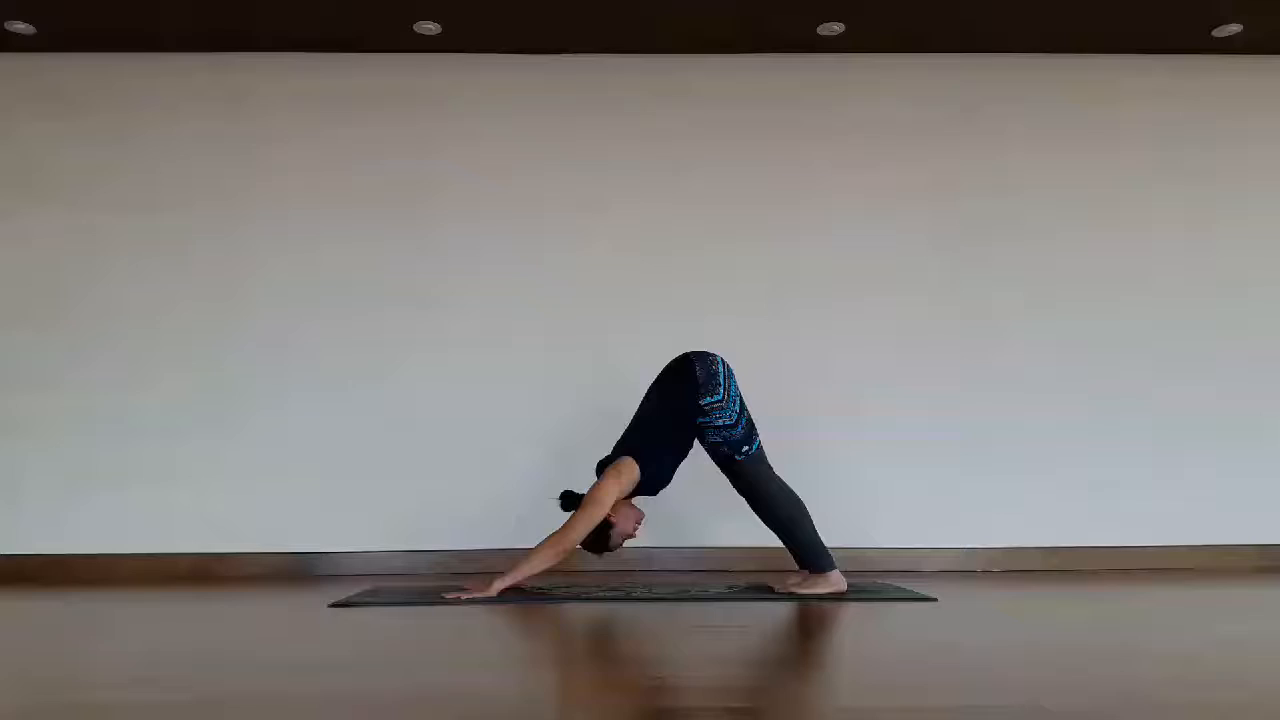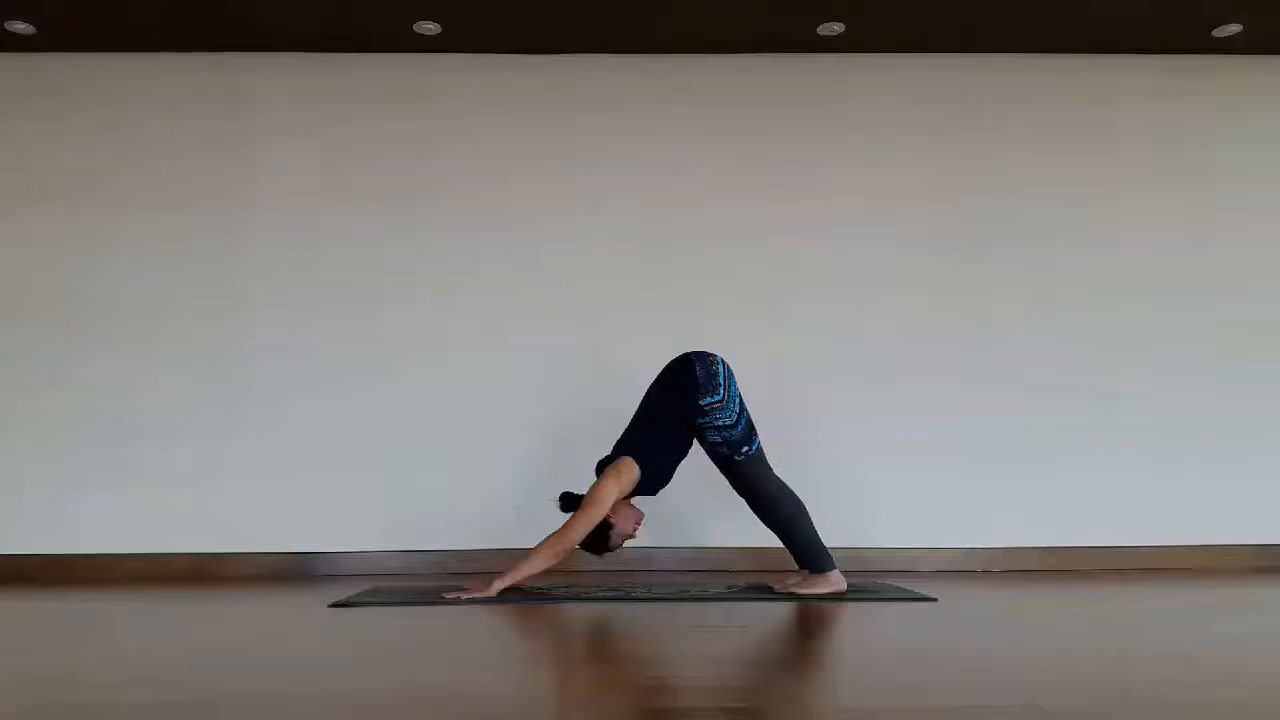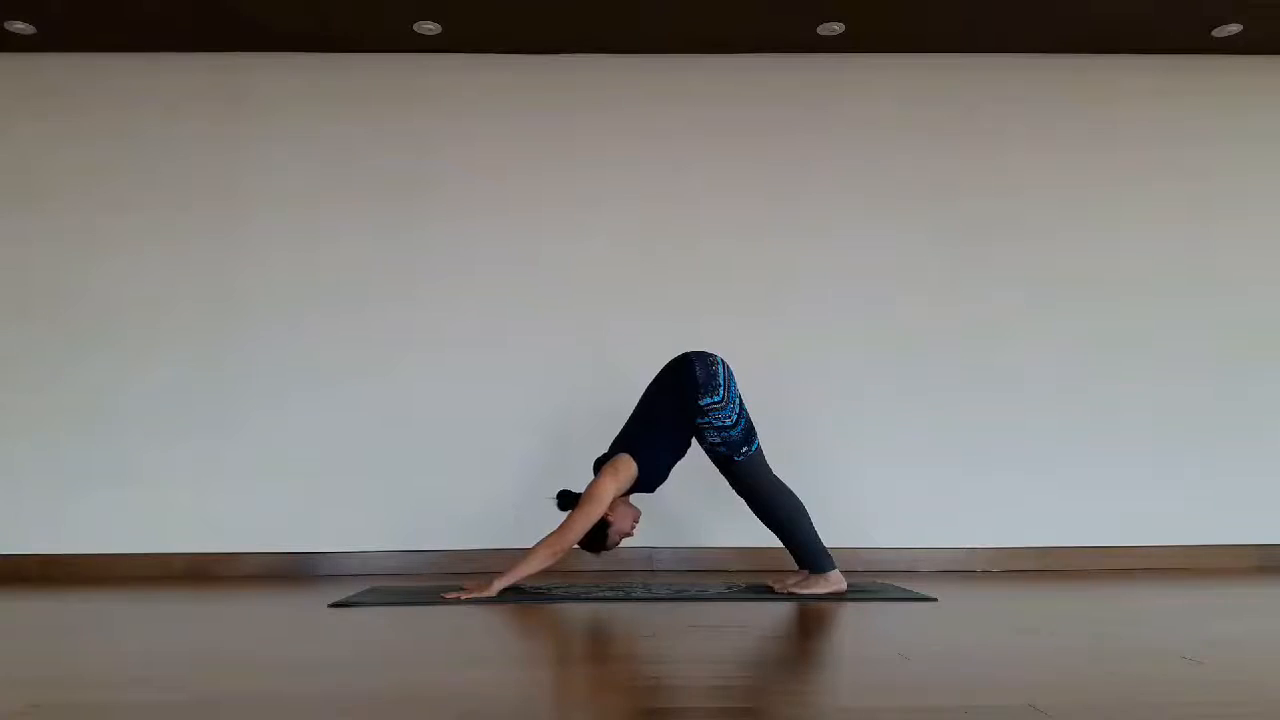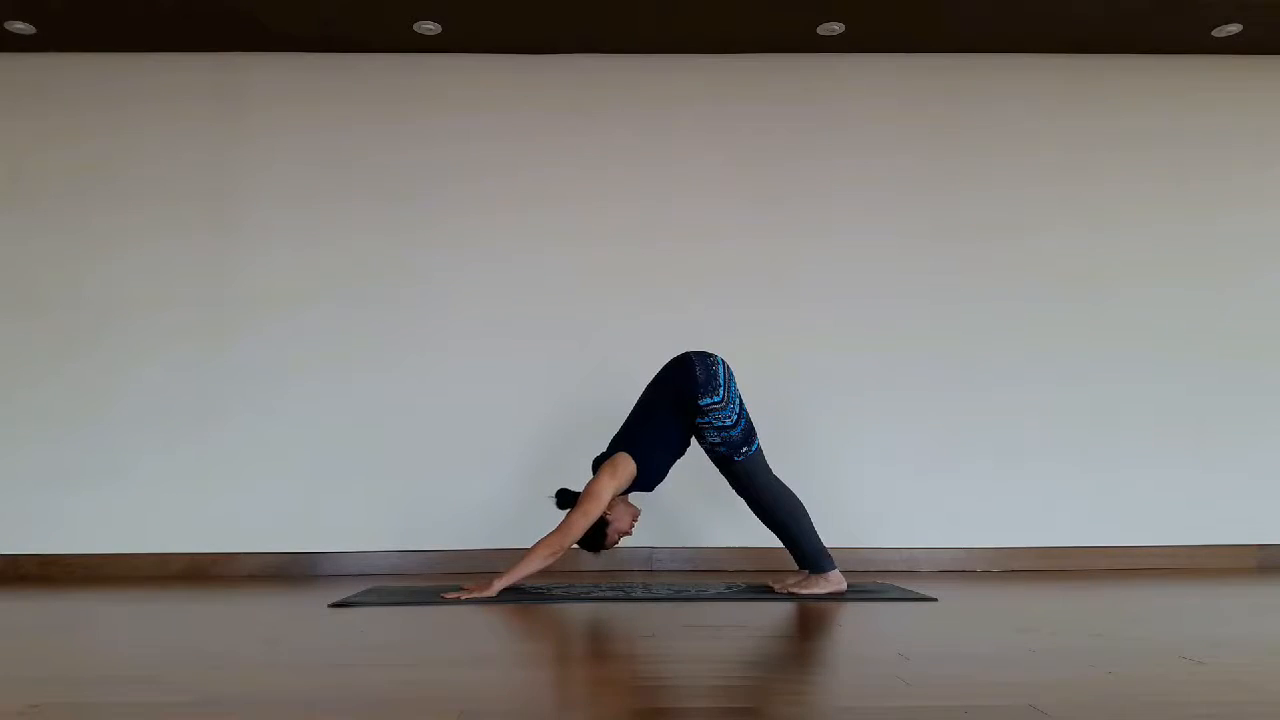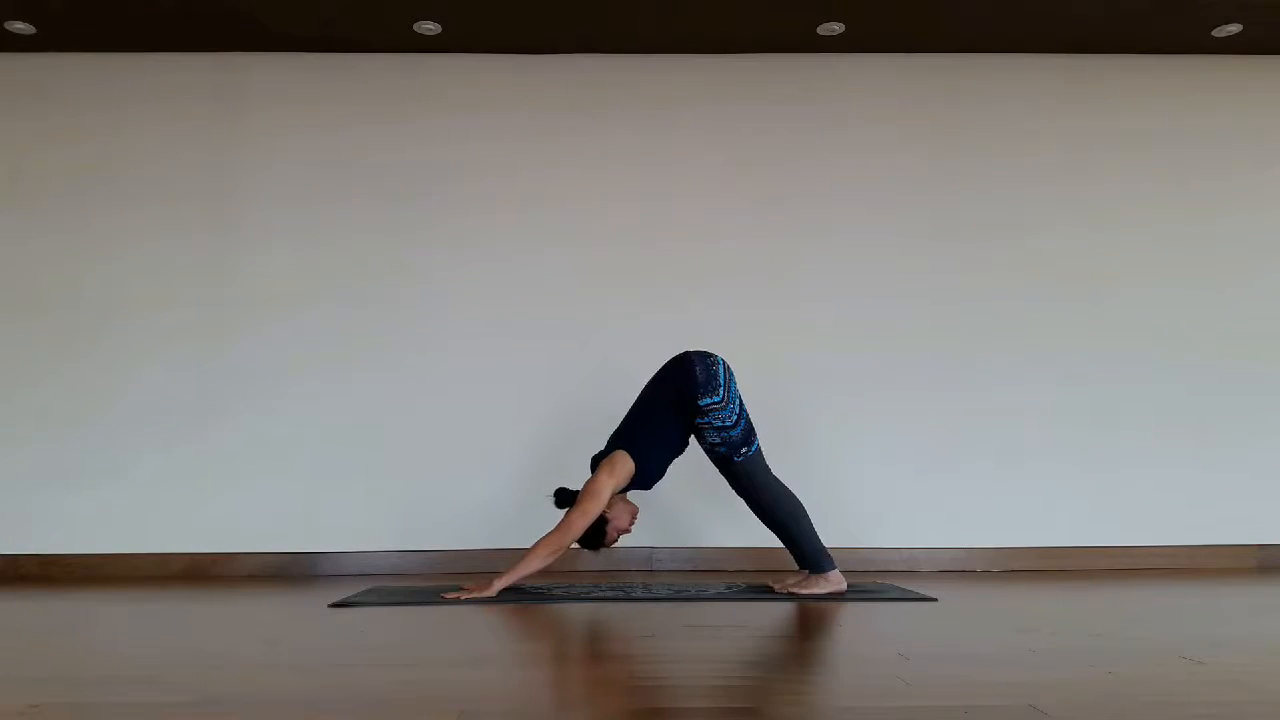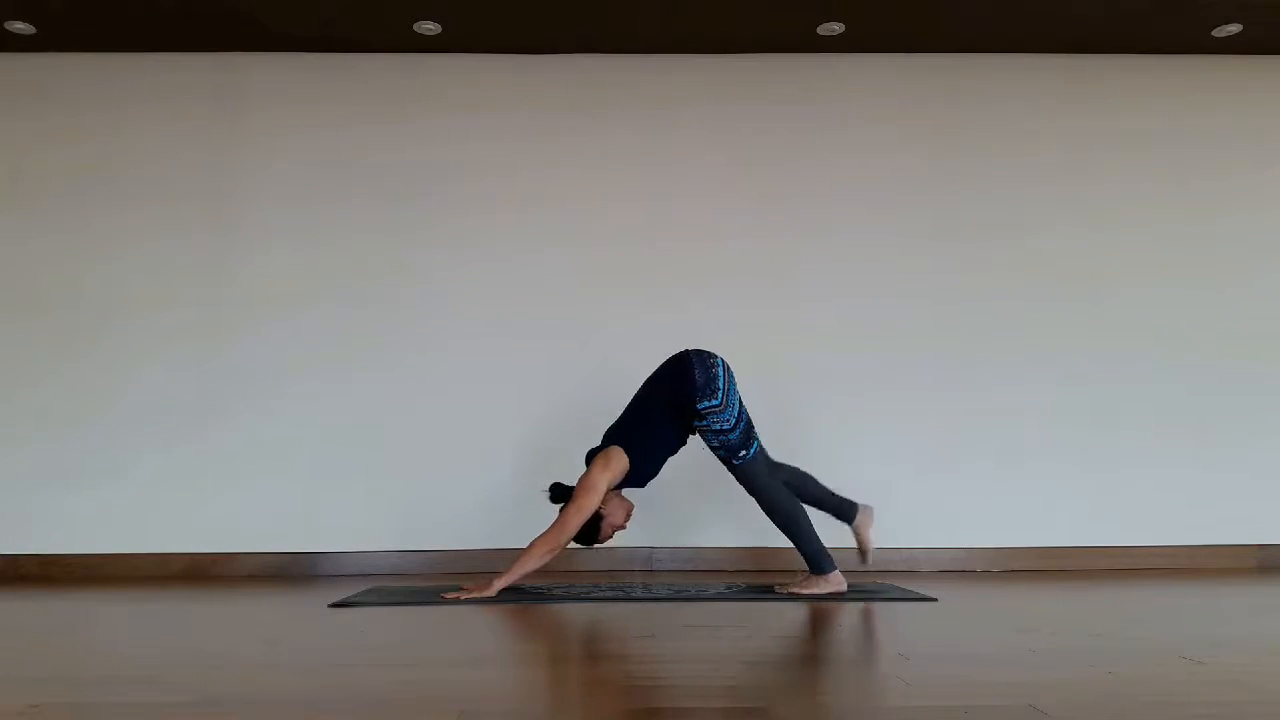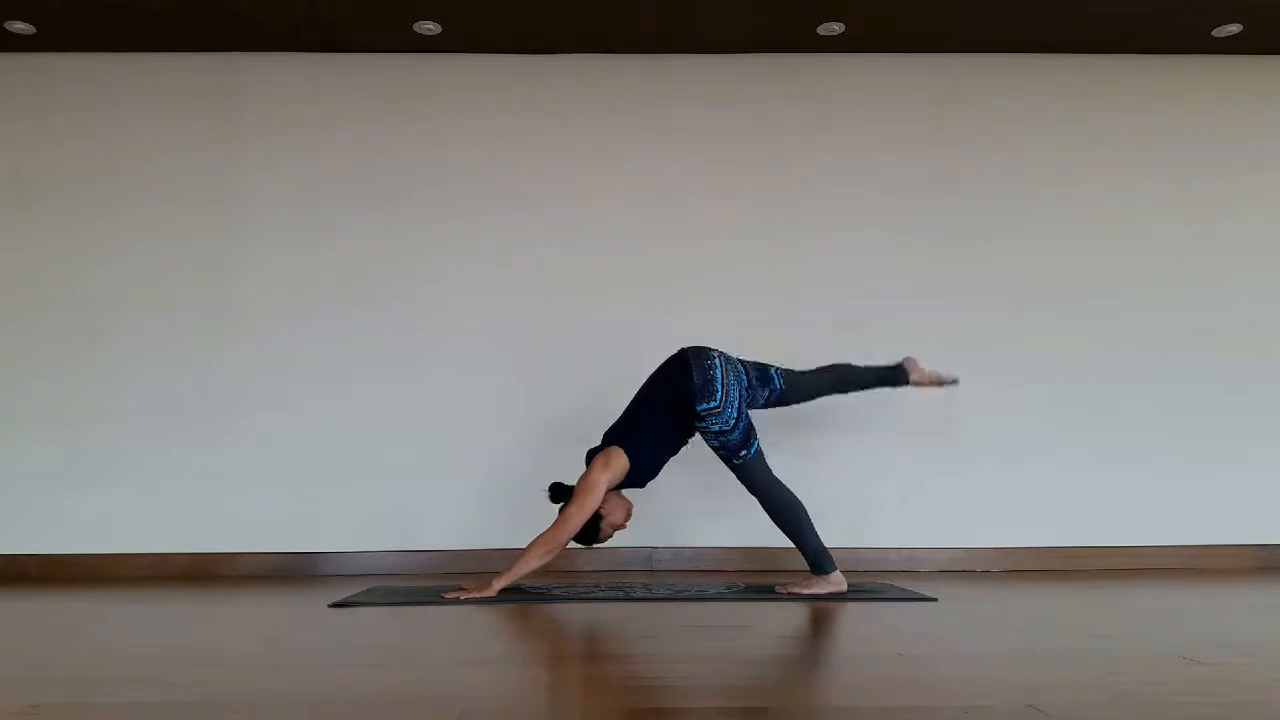
dt=0.1s
person 1, frame 1
left shoulder: (616, 482)
right shoulder: (615, 484)
left elbow: (560, 545)
right elbow: (561, 545)
right wrist: (502, 582)
left hip: (703, 382)
right hip: (696, 390)
left knee: (759, 482)
right knee: (753, 485)
left ankle: (827, 572)
right ankle: (811, 566)
person 1, frame 2
left shoulder: (615, 482)
right shoulder: (615, 483)
left elbow: (559, 546)
right elbow: (560, 545)
right wrist: (502, 581)
left hip: (703, 383)
right hip: (697, 389)
left knee: (759, 483)
right knee: (752, 486)
left ankle: (827, 572)
right ankle: (811, 567)
person 1, frame 3
left shoulder: (612, 479)
right shoulder: (613, 481)
left elbow: (558, 544)
right elbow: (558, 545)
right wrist: (500, 581)
left hip: (702, 383)
right hip: (694, 387)
left knee: (758, 482)
right knee: (751, 484)
left ankle: (826, 571)
right ankle: (811, 566)
person 1, frame 4
left shoulder: (610, 478)
right shoulder: (611, 479)
left elbow: (557, 543)
right elbow: (557, 544)
right wrist: (500, 581)
left hip: (702, 383)
right hip: (695, 388)
left knee: (757, 483)
right knee: (750, 485)
left ankle: (826, 571)
right ankle: (812, 567)
person 1, frame 5
left shoulder: (606, 479)
right shoulder: (608, 477)
left elbow: (555, 543)
right elbow: (556, 544)
left wrist: (494, 585)
right wrist: (500, 580)
left hip: (703, 383)
right hip: (695, 379)
left knee: (756, 481)
right knee: (752, 480)
left ankle: (825, 571)
right ankle: (815, 566)
person 1, frame 6
left shoulder: (602, 474)
right shoulder: (607, 472)
left elbow: (554, 540)
right elbow: (555, 540)
left wrist: (495, 585)
right wrist: (502, 580)
left hip: (701, 384)
right hip: (697, 380)
left knee: (759, 480)
right knee: (762, 474)
left ankle: (826, 573)
right ankle: (852, 513)
person 1, frame 7
left shoulder: (602, 473)
right shoulder: (605, 471)
left elbow: (555, 539)
right elbow: (557, 538)
left wrist: (495, 584)
right wrist: (502, 580)
left hip: (700, 384)
right hip: (699, 370)
left knee: (759, 478)
right knee: (807, 387)
left ankle: (827, 573)
right ankle: (903, 373)
